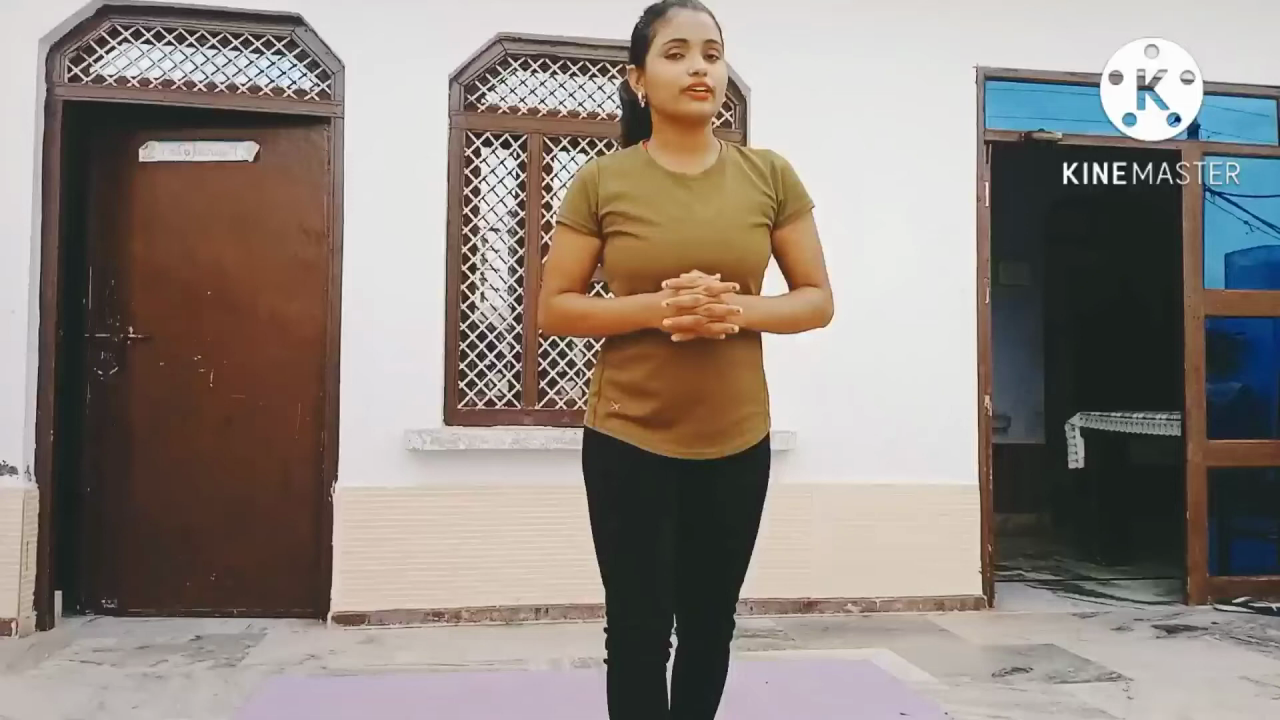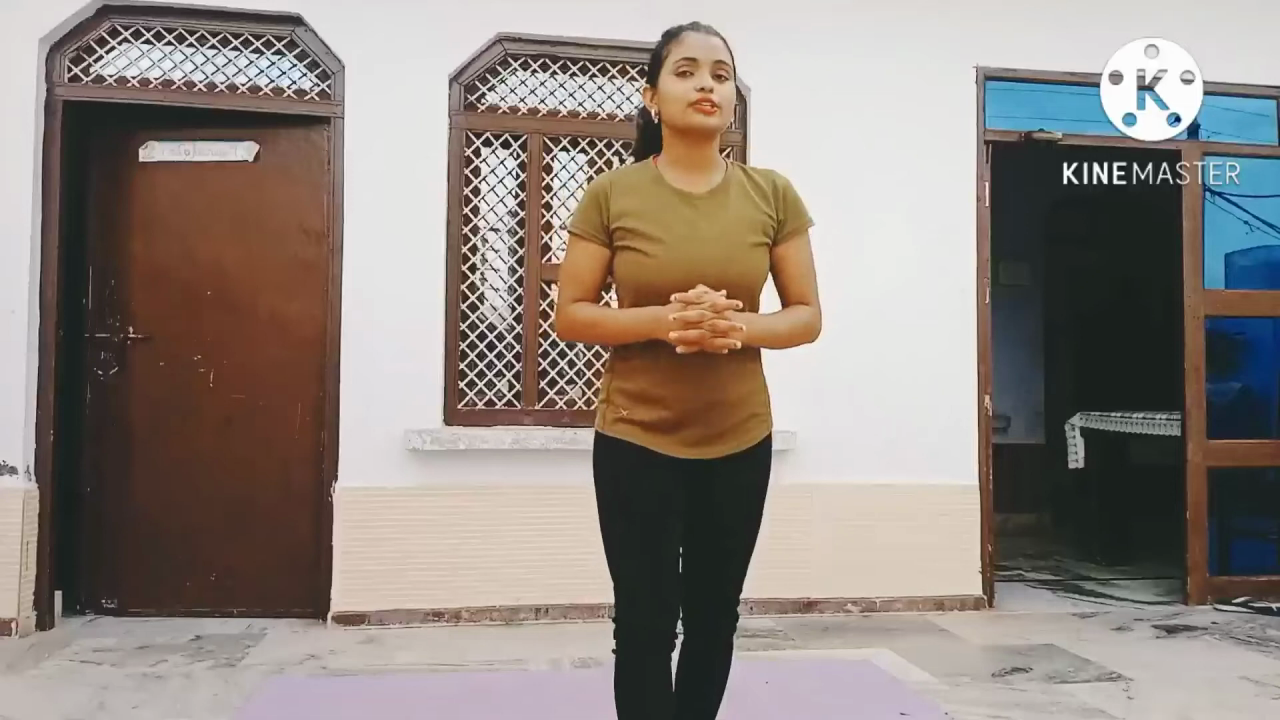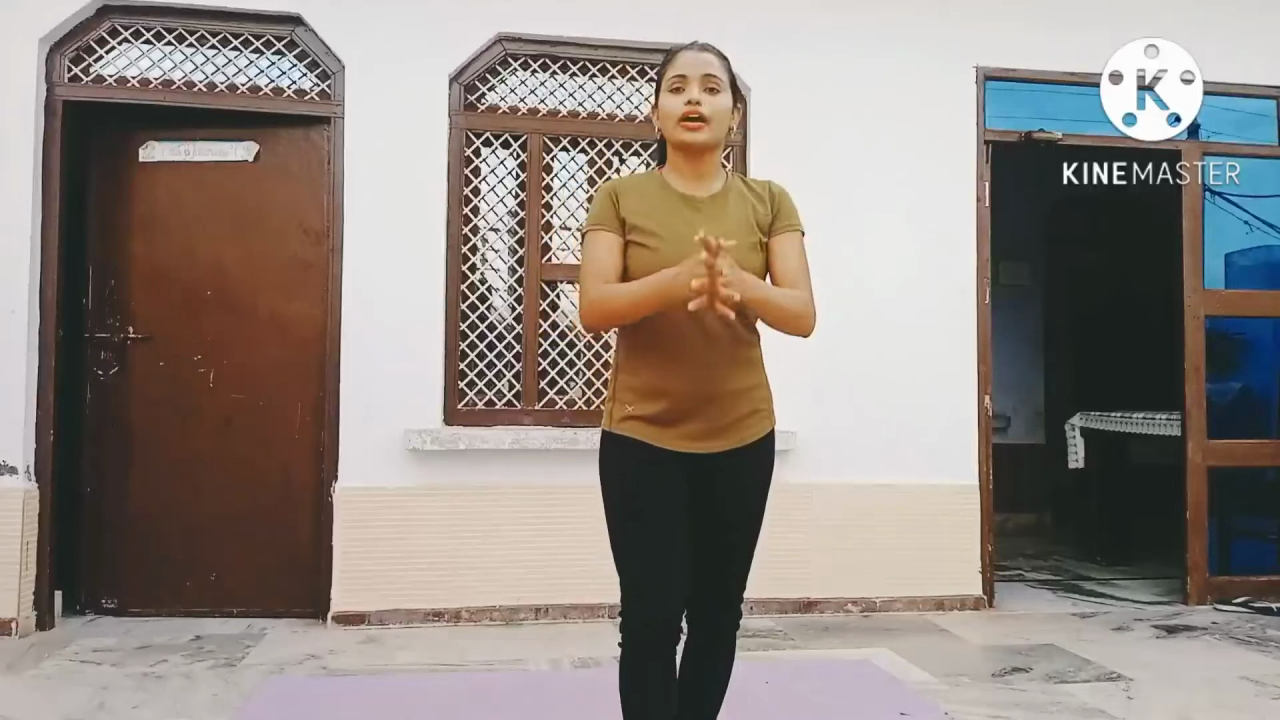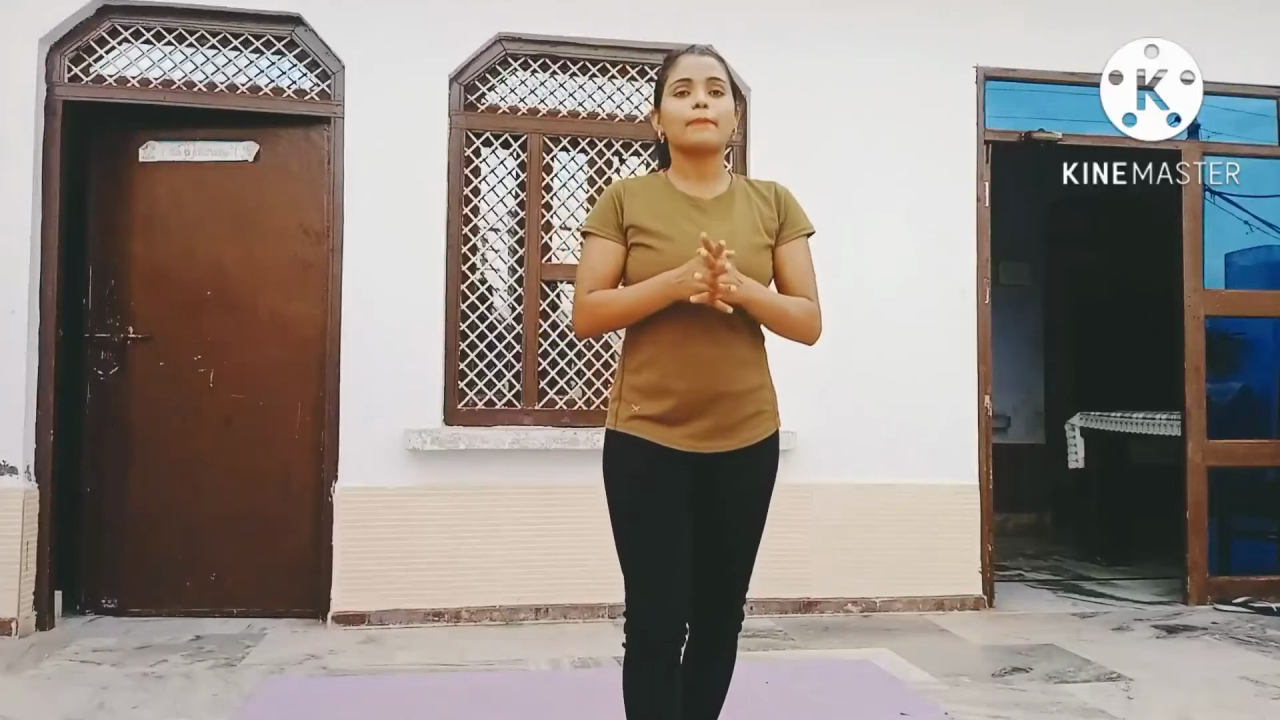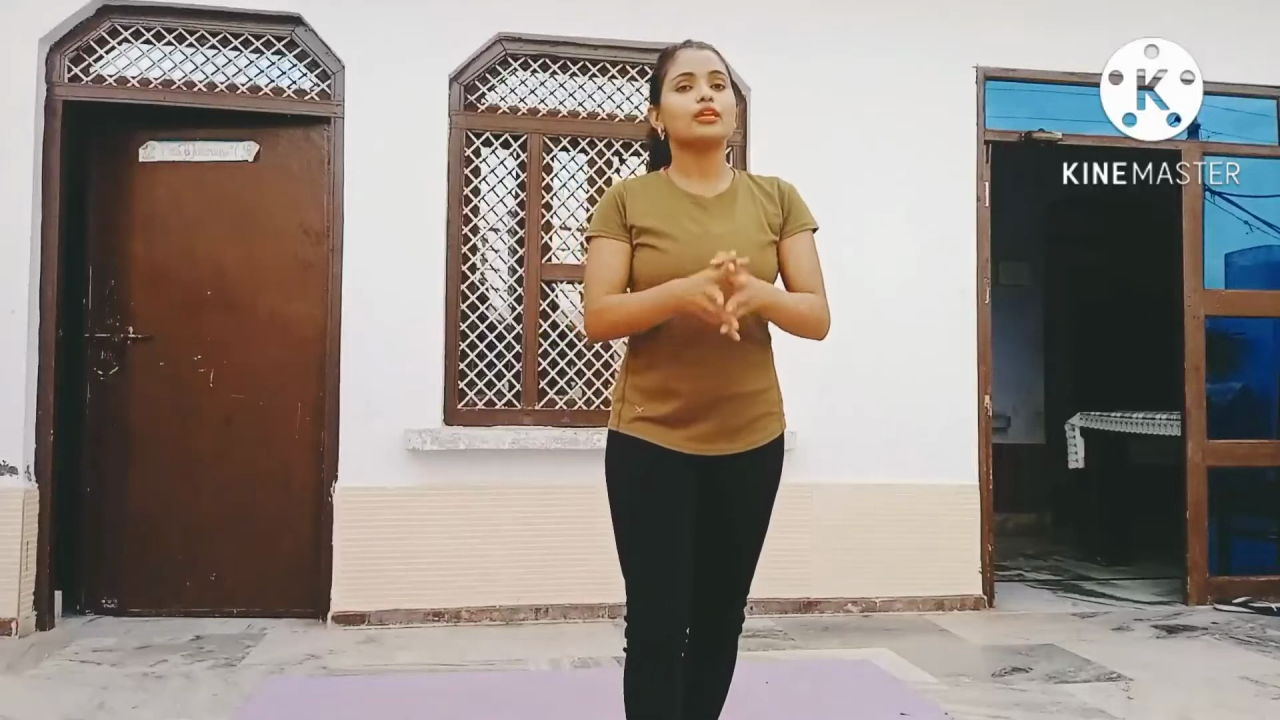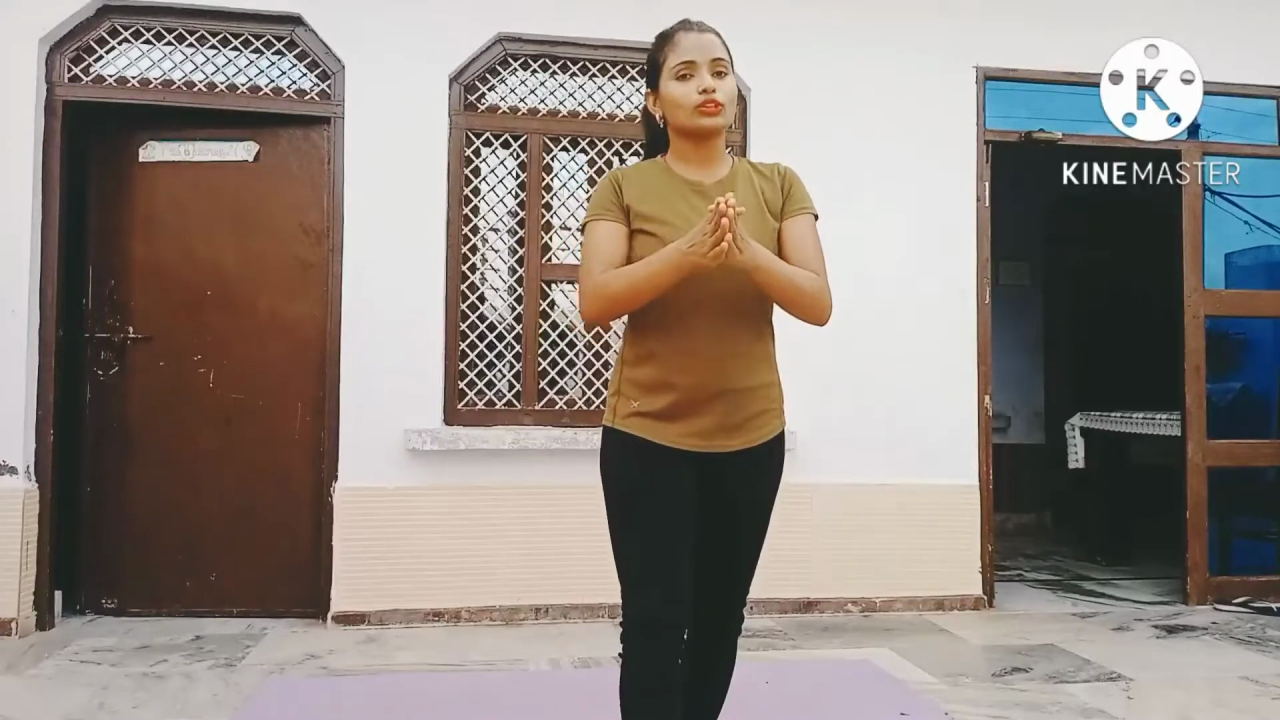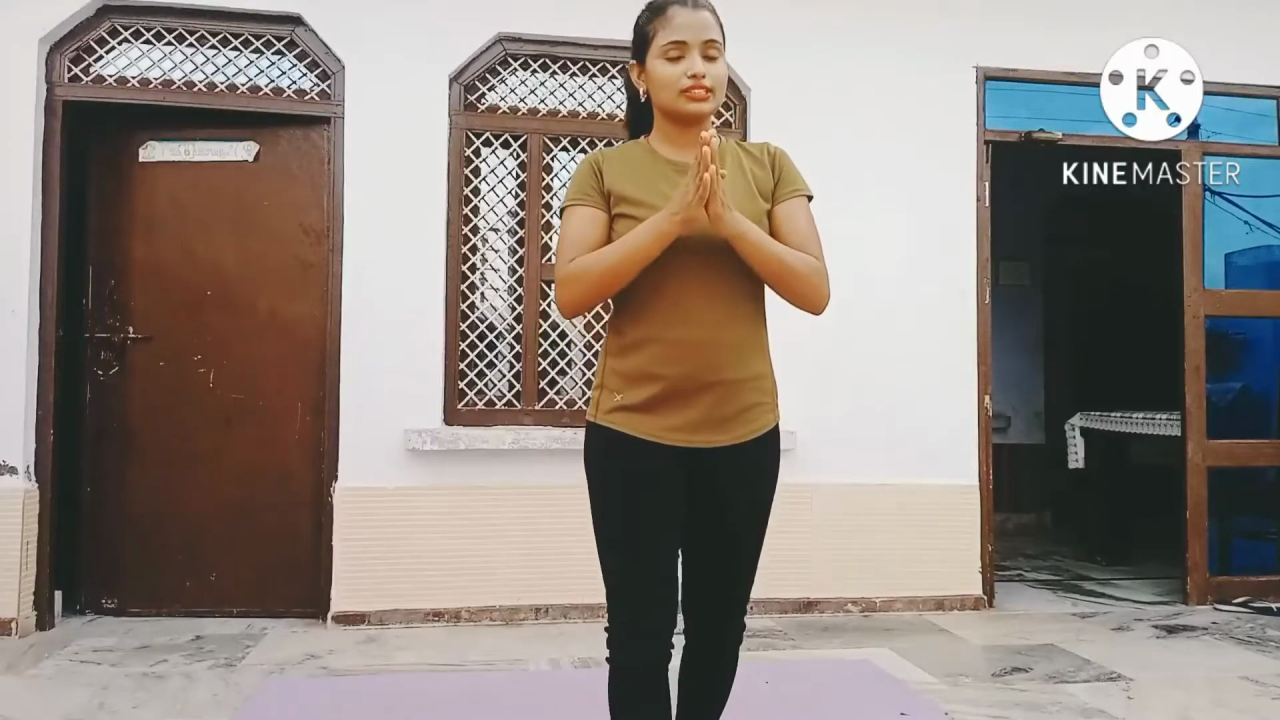
dt=0.3s
person 1, frame 1
left shoulder: (770, 176)
right shoulder: (600, 182)
left elbow: (818, 301)
right elbow: (554, 309)
left wrist: (740, 310)
right wrist: (655, 308)
left hip: (737, 443)
right hip: (628, 441)
left knee: (710, 627)
right knee: (638, 633)
person 1, frame 2
left shoulder: (772, 195)
right shoulder: (611, 194)
left elbow: (807, 315)
right elbow: (569, 315)
left wrist: (740, 327)
right wrist: (661, 320)
left hip: (738, 446)
right hip: (636, 444)
left knee: (713, 620)
right knee: (645, 626)
person 1, frame 3
left shoulder: (768, 201)
right shoulder: (619, 197)
left elbow: (804, 318)
right elbow: (592, 311)
left wrist: (738, 282)
right wrist: (680, 276)
left hip: (741, 439)
right hip: (641, 440)
left knee: (718, 614)
right knee: (650, 619)
person 1, frame 4
left shoulder: (774, 203)
right shoulder: (623, 200)
left elbow: (809, 323)
right elbow: (585, 315)
left wrist: (738, 286)
right wrist: (678, 280)
left hip: (746, 441)
right hip: (647, 440)
left knee: (719, 616)
right knee: (656, 620)
person 1, frame 5
left shoulder: (777, 199)
right shoulder: (625, 200)
left elbow: (817, 318)
right elbow: (596, 320)
left wrist: (752, 293)
right wrist: (684, 292)
left hip: (751, 442)
right hip: (650, 442)
left knee: (719, 620)
right knee: (656, 625)
person 1, frame 6
left shoulder: (778, 185)
right shoulder: (622, 188)
left elbow: (818, 305)
right elbow: (594, 304)
left wrist: (747, 251)
right wrist: (688, 250)
left hip: (752, 439)
right hip: (646, 438)
left knee: (719, 621)
right knee: (653, 627)
person 1, frame 7
left shoulder: (768, 166)
right shoulder: (604, 170)
left elbow: (815, 291)
right elbow: (569, 292)
left wrist: (732, 222)
right wrist: (670, 220)
left hip: (743, 433)
right hip: (632, 434)
left knee: (720, 627)
right knee: (640, 636)
